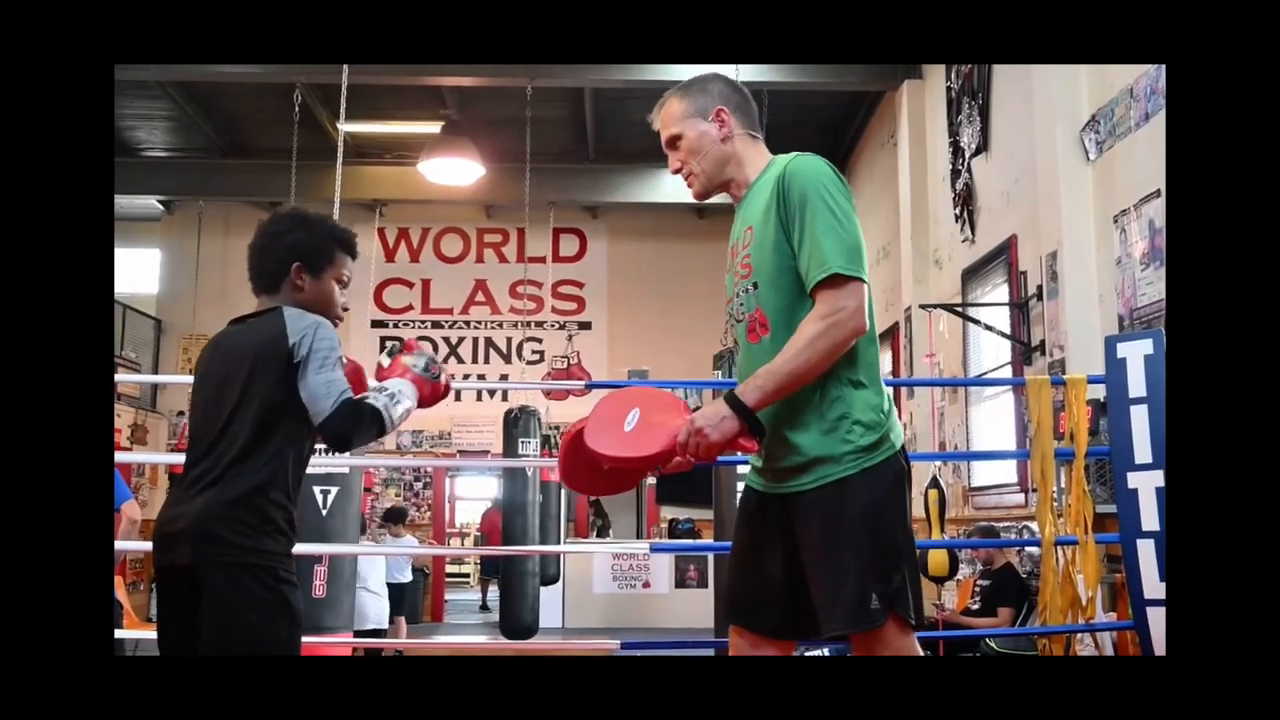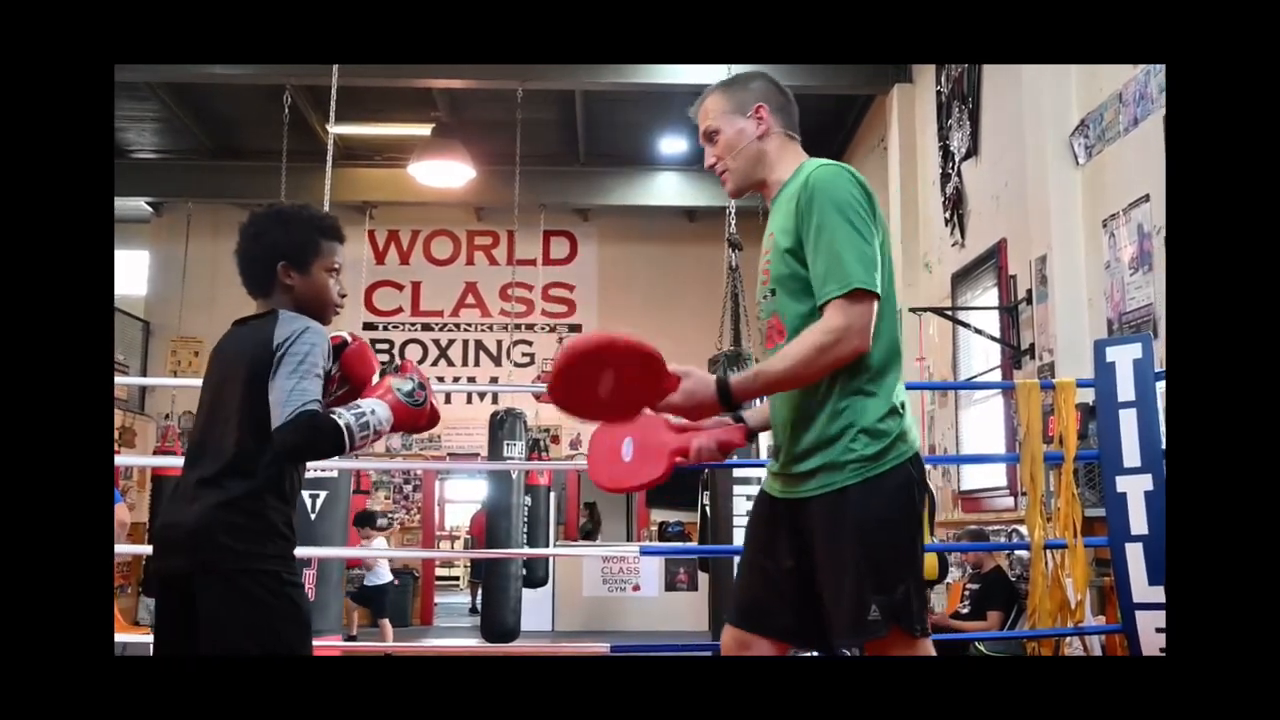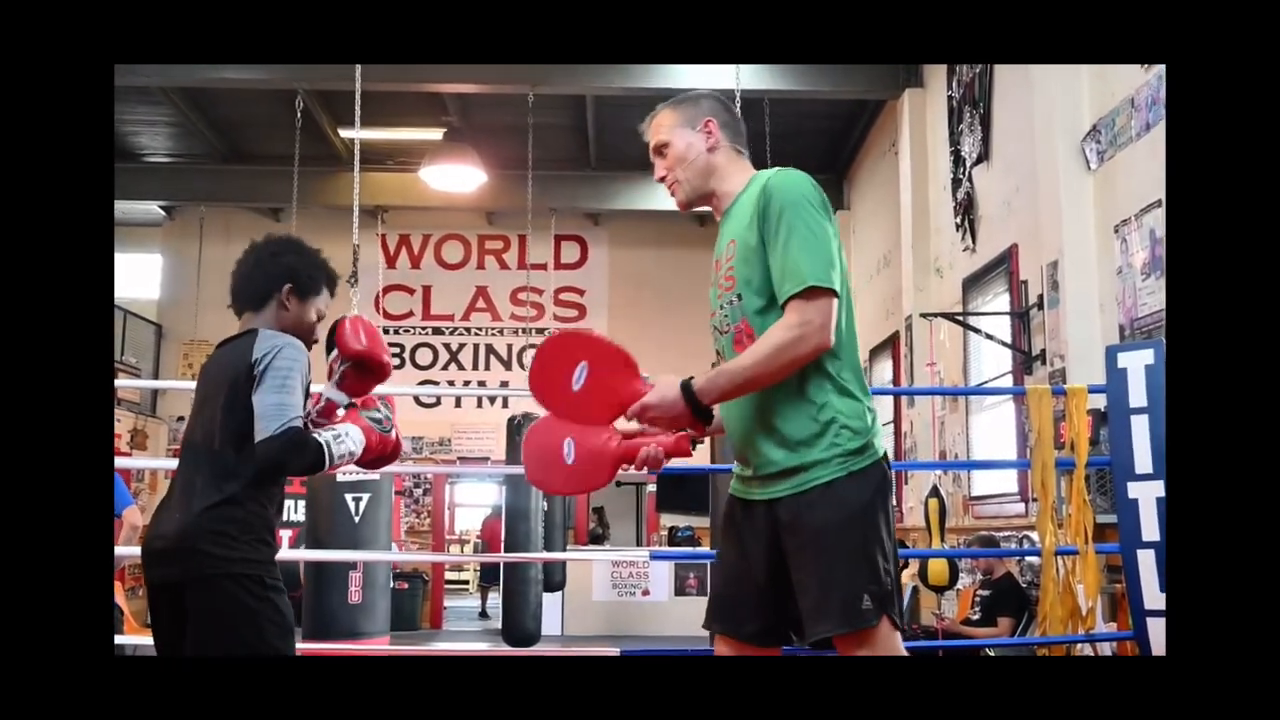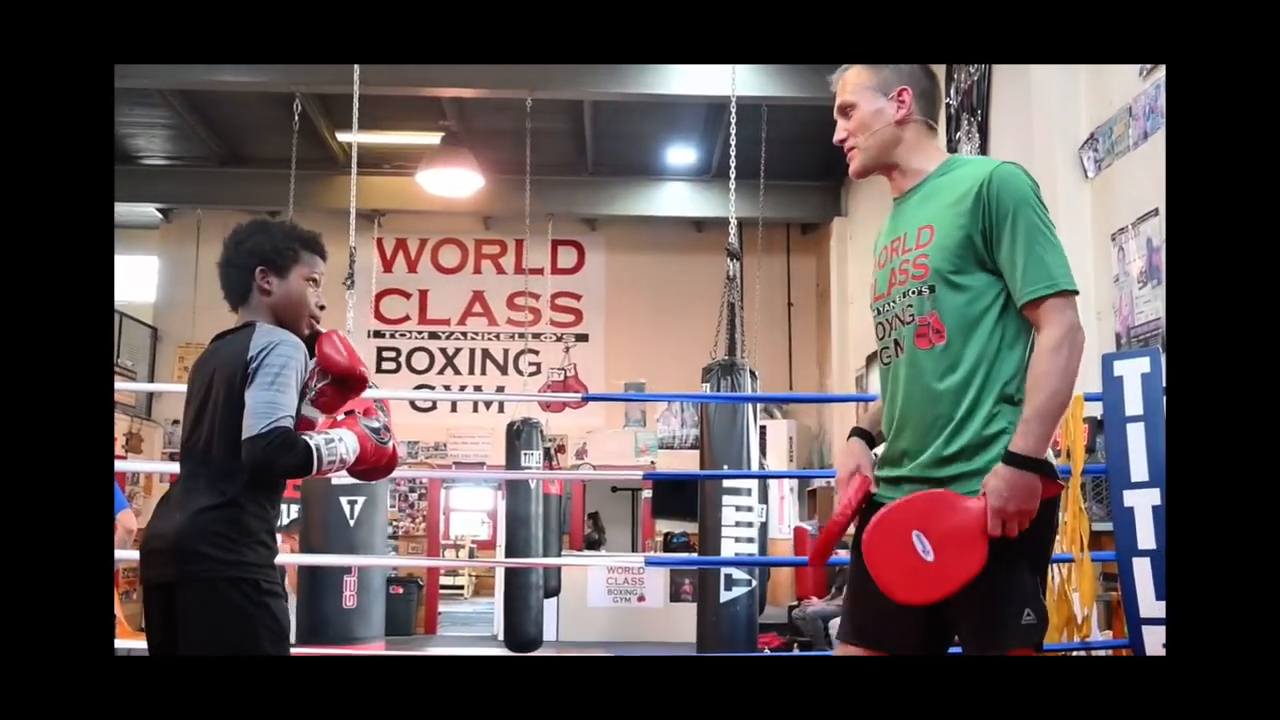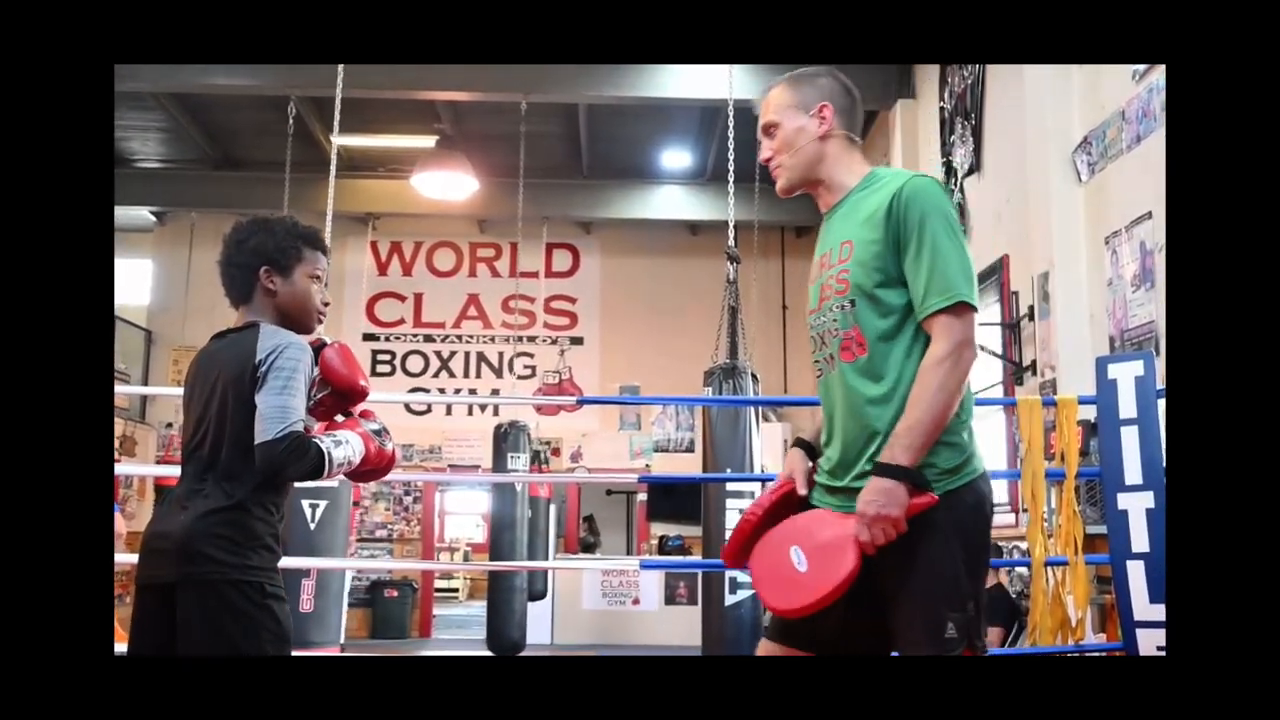
dt=1s
person 1, frame 1
left shoulder: (801, 176)
right shoulder: (746, 220)
left elbow: (845, 314)
left wrist: (737, 407)
right wrist: (703, 423)
left hip: (845, 464)
right hip: (775, 475)
left knee: (883, 639)
right knee: (753, 640)
person 1, frame 2
left shoulder: (825, 184)
right shoulder: (785, 212)
left elbow: (850, 332)
left wrist: (725, 391)
right wrist: (740, 423)
left hip: (859, 471)
right hip: (795, 480)
left knee: (894, 645)
right knee: (747, 643)
person 1, frame 3
left shoulder: (783, 191)
right shoulder: (730, 232)
left elbow: (812, 329)
left wrist: (692, 396)
right wrist: (683, 429)
left hip: (829, 471)
right hip: (757, 484)
left knee: (867, 642)
right knee: (738, 644)
person 1, frame 4
left shoulder: (992, 185)
right shoulder: (893, 225)
left elbow: (1061, 329)
left wrist: (1021, 460)
right wrist: (864, 436)
left hip: (987, 491)
right hip: (895, 494)
left knee: (1002, 649)
right knee: (862, 647)
person 1, frame 5
left shoulder: (909, 196)
right shoulder: (830, 234)
left elbow: (954, 344)
left wrist: (894, 471)
right wrist: (807, 448)
left hip: (926, 496)
right hip: (838, 498)
right knee: (783, 648)
person 2, frame 1
left shoulder: (219, 344)
right shoulder: (309, 329)
right elbow: (339, 425)
right wrist: (407, 383)
left hip: (181, 533)
right hip: (242, 540)
person 2, frame 2
left shoulder: (233, 340)
right shoulder: (300, 333)
right elbow: (300, 437)
left wrist: (329, 393)
right wrist: (386, 406)
left hip: (180, 535)
right hip: (243, 544)
person 2, frame 3
left shoulder: (222, 359)
right shoulder: (281, 348)
right elbow: (282, 451)
left wrist: (344, 390)
right wrist: (359, 433)
left hip: (170, 546)
right hip: (227, 553)
person 2, frame 4
left shoulder: (212, 355)
right shoulder: (278, 345)
right elbow: (268, 451)
left wrist: (314, 406)
right wrist: (350, 441)
left hip: (168, 543)
right hip: (225, 553)
person 2, frame 5
left shoulder: (209, 354)
right shoulder: (284, 347)
right elbow: (279, 455)
left wrist: (308, 411)
right wrist: (353, 443)
left hip: (167, 545)
right hip: (228, 555)
